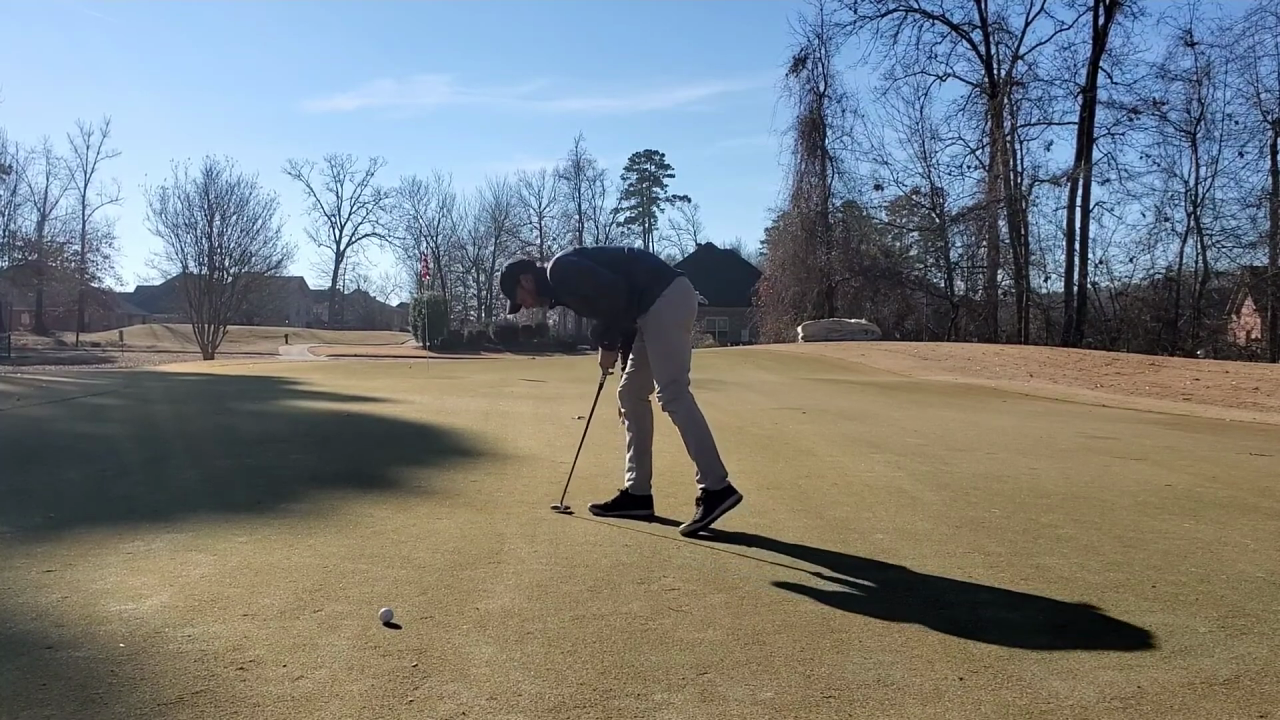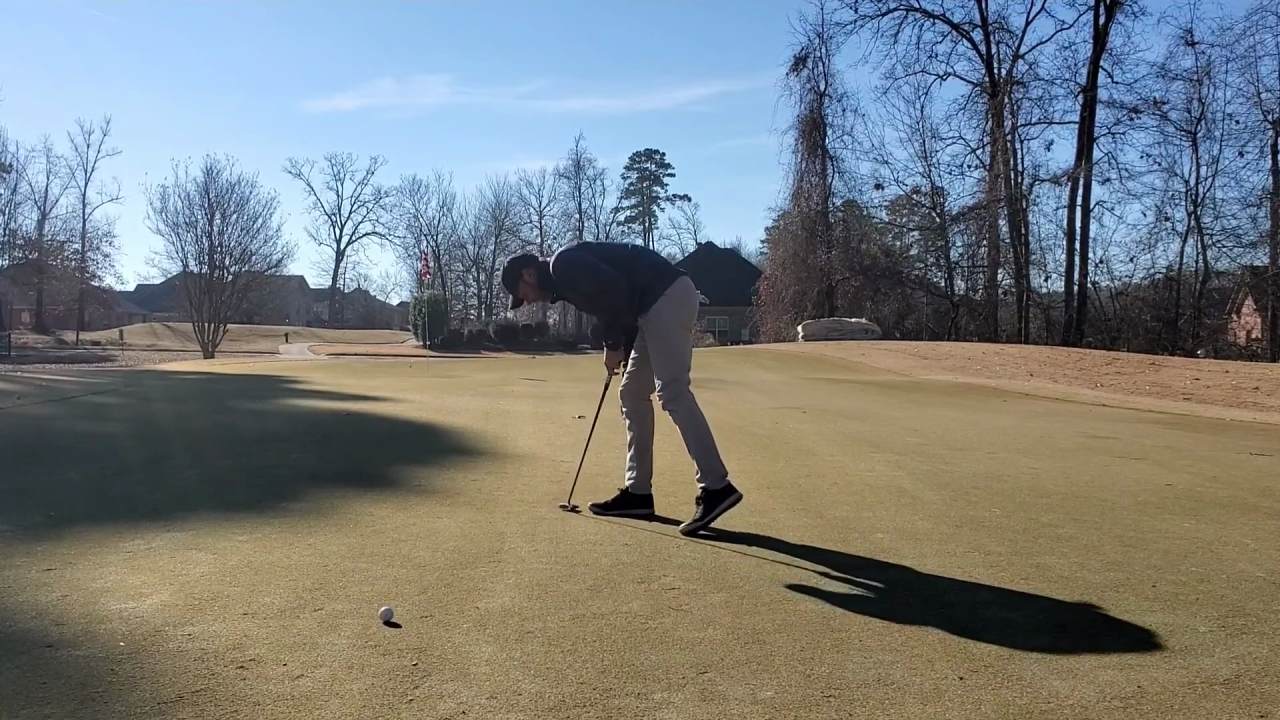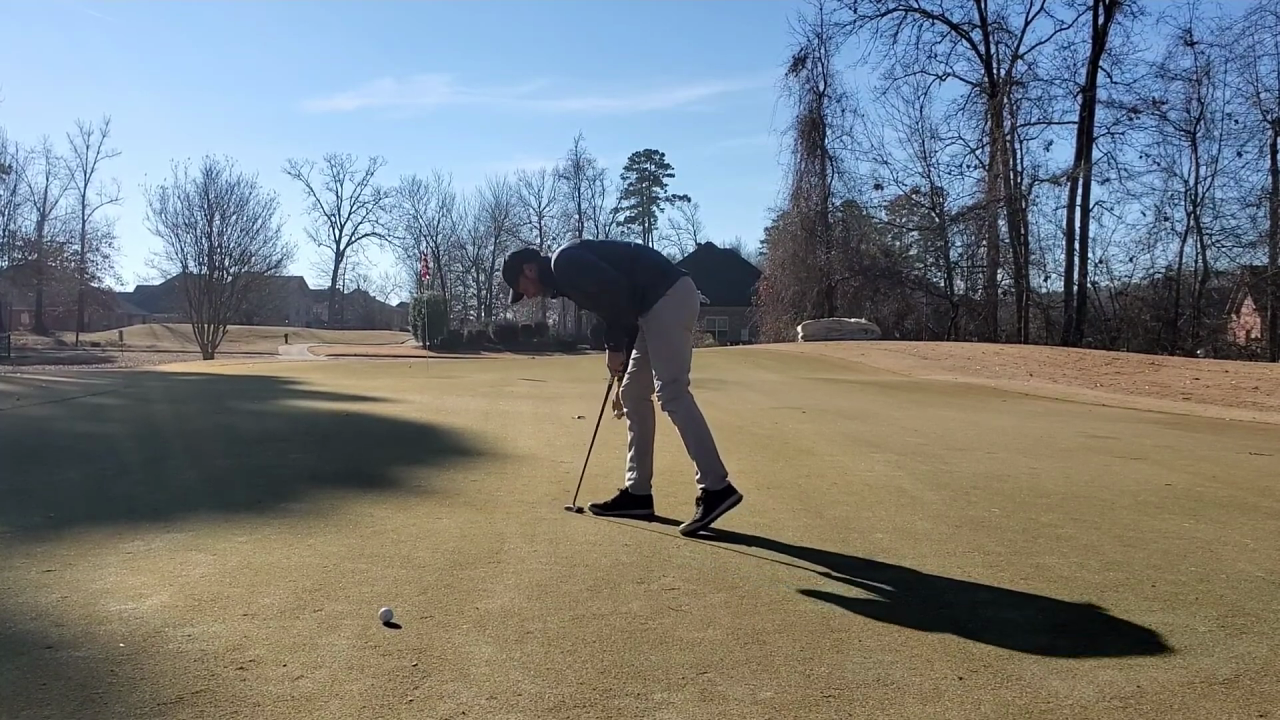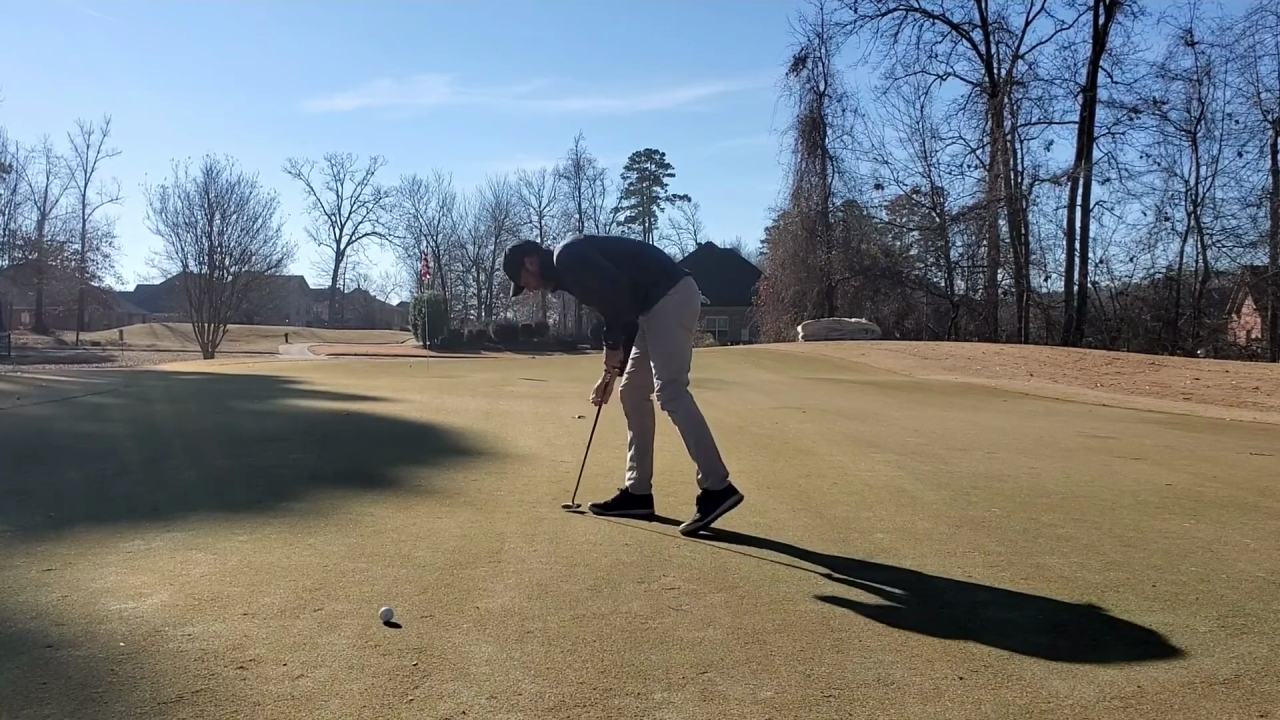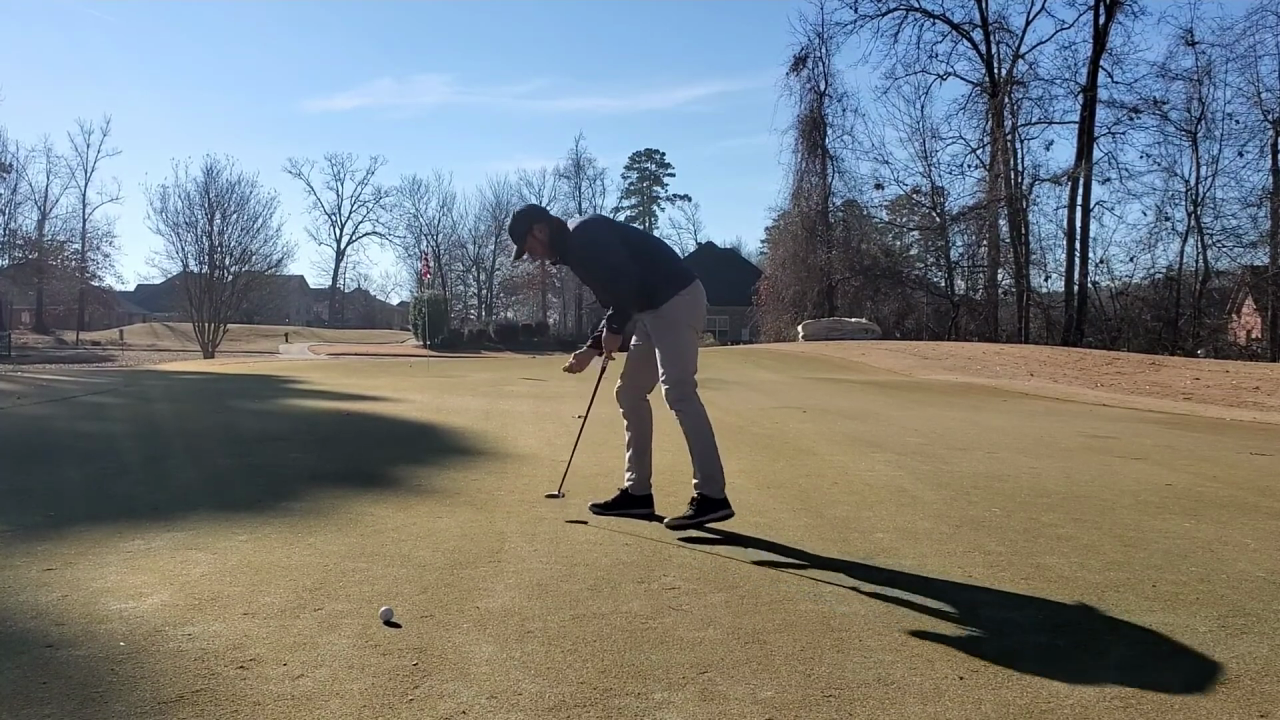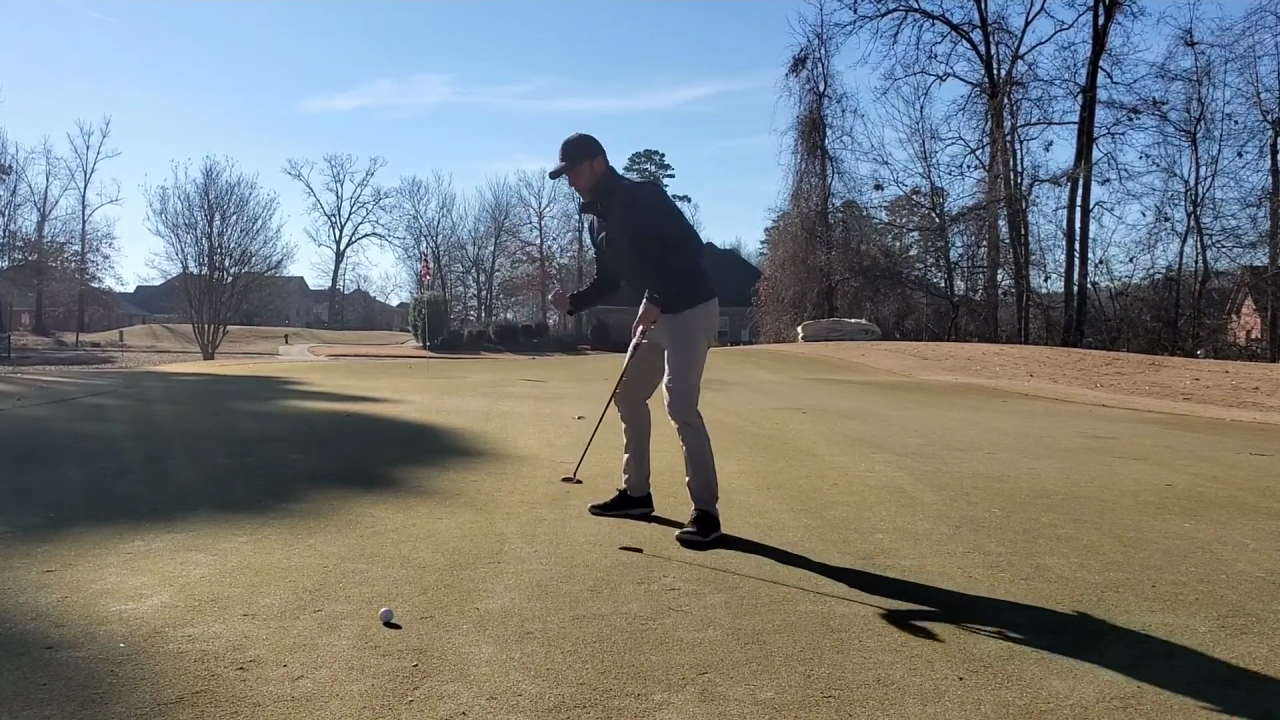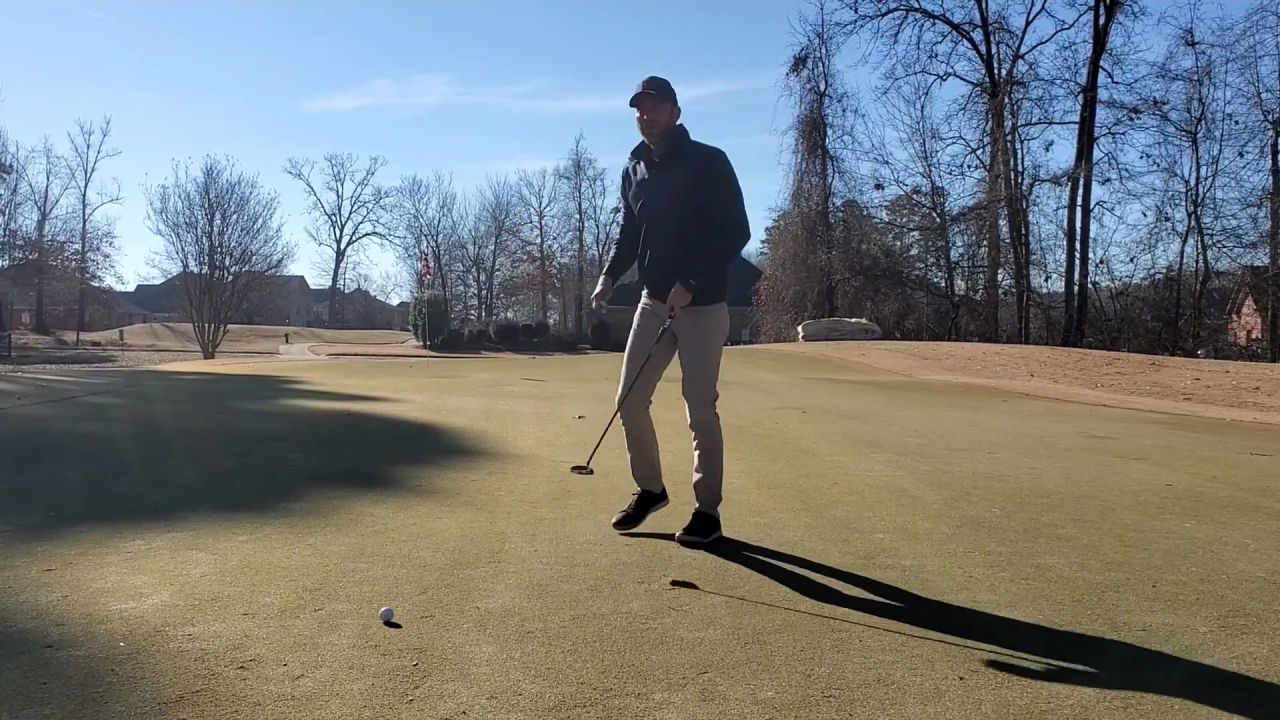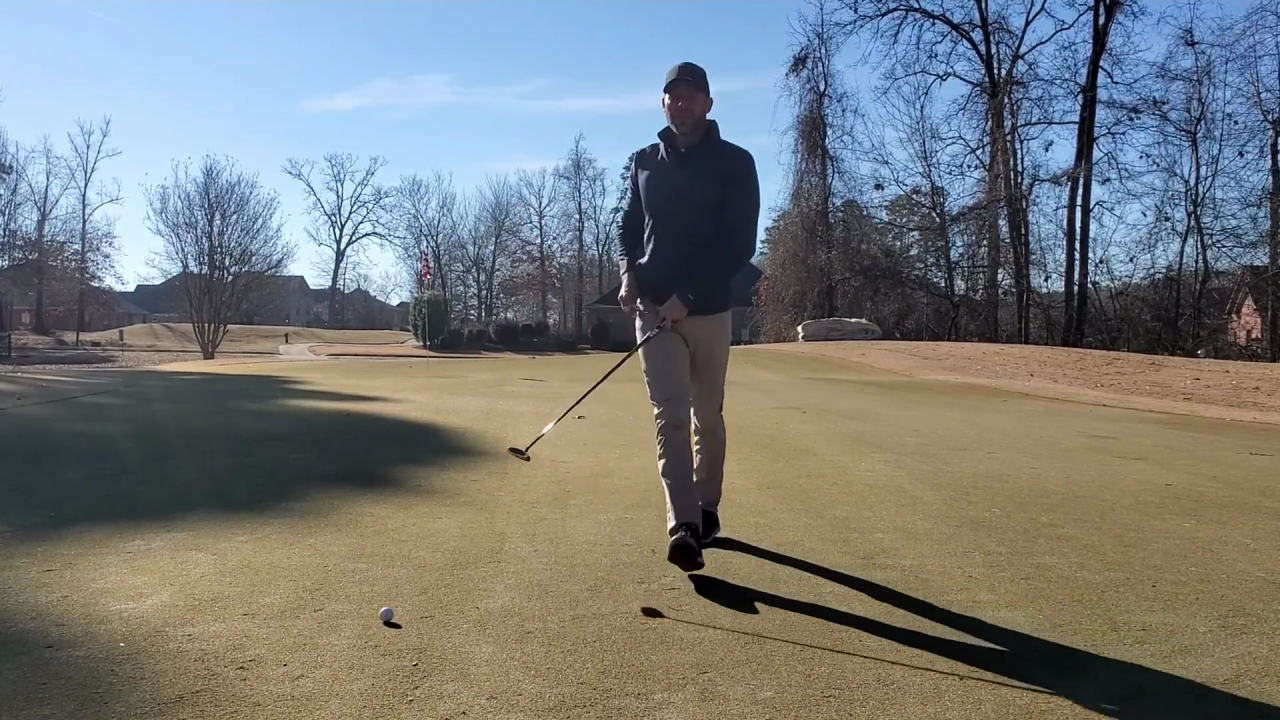
dt=0.3s
person 1, frame 1
left shoulder: (561, 271)
right shoulder: (564, 287)
left elbow: (613, 290)
right elbow: (619, 316)
left wrist: (607, 345)
left hip: (666, 298)
right hip: (657, 306)
left knee: (672, 394)
right knee: (631, 393)
left ankle: (716, 489)
right ankle: (637, 493)
person 1, frame 2
left shoulder: (562, 264)
right shoulder: (565, 280)
left elbow: (615, 289)
right elbow: (617, 313)
left wrist: (611, 346)
left hip: (668, 296)
right hip: (661, 303)
left knee: (672, 393)
right knee: (633, 393)
left ankle: (716, 488)
right ankle: (637, 492)
person 1, frame 3
left shoulder: (564, 262)
right shoulder: (566, 277)
left elbow: (616, 288)
right elbow: (618, 314)
left wrist: (613, 348)
right wrist: (623, 374)
left hip: (669, 297)
right hip: (660, 304)
left knee: (671, 393)
right knee: (634, 394)
left ankle: (716, 489)
right ankle: (637, 493)
person 1, frame 4
left shoulder: (567, 256)
right shoulder: (568, 272)
left elbow: (617, 288)
right elbow: (620, 313)
left wrist: (612, 346)
right wrist: (613, 370)
left hip: (671, 296)
right hip: (658, 305)
left knee: (671, 392)
right knee: (632, 393)
left ankle: (717, 488)
right ankle: (638, 492)
person 1, frame 5
left shoulder: (584, 233)
right shoulder: (574, 250)
left elbow: (628, 277)
right elbow: (618, 300)
left wrist: (614, 328)
right wrist: (592, 349)
left hip: (677, 298)
right hip: (655, 307)
left knee: (678, 391)
right knee: (630, 392)
left ankle: (712, 496)
right ankle: (638, 492)
person 1, frame 6
left shoulder: (643, 196)
right shoulder: (598, 219)
left elbow: (689, 247)
right elbow: (607, 282)
left wrist: (656, 300)
right wrist: (572, 300)
left hip: (692, 311)
right hip: (656, 316)
left knee: (680, 402)
right knee: (629, 398)
left ankle: (705, 511)
right ankle: (636, 494)
person 1, frame 7
left shoulder: (708, 162)
right shoulder: (634, 171)
left elbow: (736, 233)
left wrist: (691, 284)
right wrist: (609, 277)
left hip: (703, 305)
right hip: (654, 301)
left knee: (700, 409)
right knee: (629, 400)
left ankle: (707, 511)
right ankle: (650, 489)
person 1, frame 8
left shoulder: (734, 162)
right shoulder: (644, 162)
left elbow: (740, 244)
right elbow: (629, 228)
left wrist: (689, 296)
right wrist: (628, 274)
left hip: (710, 311)
right hip: (655, 308)
left knee: (707, 418)
right knee: (671, 417)
left ankle: (706, 508)
right ankle: (685, 530)
